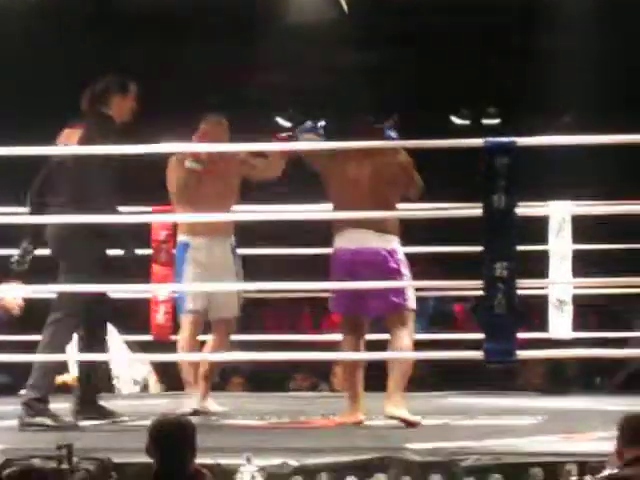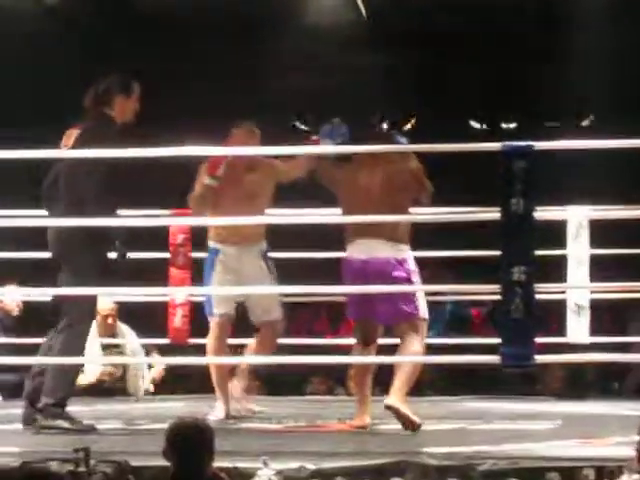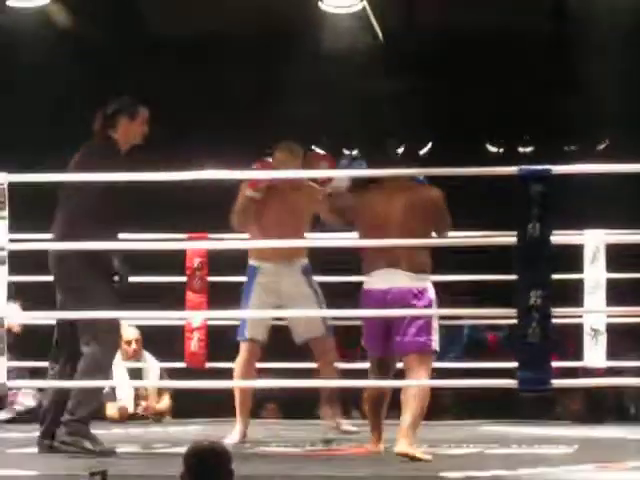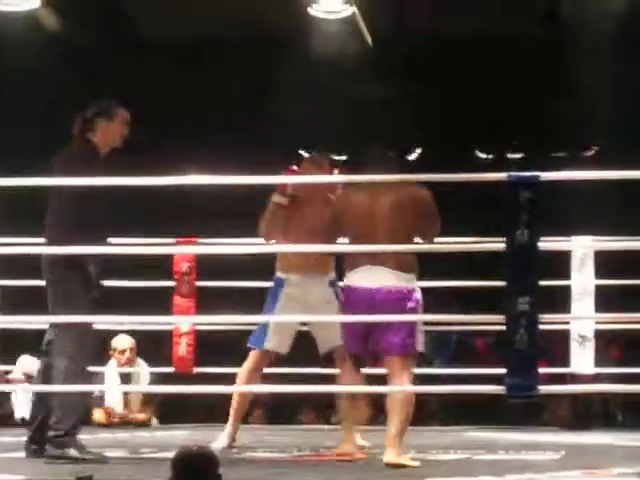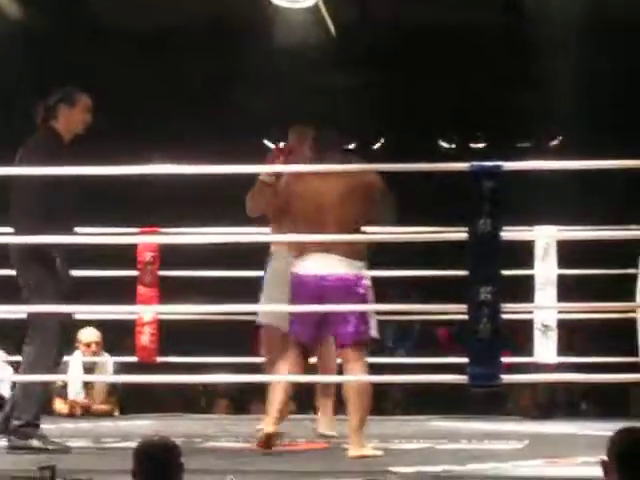
dt=0.2s
person 1, frame 1
left shoulder: (72, 132)
right shoulder: (104, 134)
left elbow: (42, 186)
right elbow: (99, 193)
right wrist: (120, 234)
left hip: (63, 229)
right hip: (81, 233)
left knee: (94, 314)
right knee: (67, 316)
left ankle: (87, 399)
right ankle: (34, 405)
person 1, frame 2
left shoulder: (82, 132)
right shoulder: (104, 134)
left elbow: (51, 186)
right elbow: (93, 192)
right wrist: (114, 235)
left hip: (65, 231)
right hip: (82, 235)
left knee: (69, 319)
right knee: (77, 320)
left ankle: (36, 403)
right ankle: (52, 408)
person 1, frame 3
left shoulder: (100, 156)
right shoulder: (100, 156)
right elbow: (81, 212)
left wrist: (106, 256)
right wrist: (110, 257)
left hip: (73, 258)
right hip: (80, 258)
left knee: (68, 347)
right knee: (103, 339)
left ankle: (51, 432)
right ankle: (75, 425)
person 1, frame 4
left shoulder: (89, 161)
right shoulder: (76, 159)
right elbow: (60, 217)
left wrist: (91, 262)
right wrist: (87, 260)
left hip: (72, 266)
right hip: (67, 265)
left knee: (60, 351)
right knee: (75, 349)
left ankle: (39, 438)
right ankle: (62, 438)
person 1, frame 5
left shoulder: (52, 149)
right shoulder: (41, 148)
left wrist: (59, 253)
right wrist: (53, 252)
left hip: (45, 256)
right hip: (37, 255)
left knee: (42, 339)
right knee: (42, 340)
person 2, frame 1
left shoulder: (333, 162)
right shoulder: (395, 160)
left elbow: (311, 155)
right elbow: (414, 190)
left wrist: (307, 136)
left hip: (345, 249)
right hip: (382, 248)
left knee: (353, 331)
right knee: (402, 325)
left ankle: (353, 408)
right ankle: (395, 399)
person 2, frame 2
left shoulder: (343, 172)
right shoulder: (406, 167)
left elbow: (322, 168)
right elbow: (426, 196)
left hip: (356, 257)
right hip: (392, 257)
left knee: (365, 337)
right knee: (413, 332)
left ankle: (362, 411)
right ankle: (397, 395)
person 2, frame 3
left shoulder: (361, 200)
right shoulder: (429, 196)
left elbow: (335, 206)
right elbow: (444, 229)
left hip: (375, 288)
right hip: (413, 287)
left knee: (380, 366)
right knee: (418, 367)
left ankle: (375, 439)
right ankle: (405, 438)
person 2, frame 4
left shoulder: (348, 197)
right shoulder: (416, 195)
right elbow: (430, 234)
left hip: (357, 284)
right hip: (397, 286)
right knee: (399, 370)
right ankle: (394, 448)
person 2, frame 5
left shoulder: (293, 183)
right shoulder: (366, 181)
left elbow: (280, 215)
right elbow: (384, 216)
left hip: (306, 272)
right hip: (346, 273)
left knee: (294, 350)
right knee: (354, 357)
left ankle: (271, 421)
right ankle: (356, 441)
person 3, frame 1
left shoulder: (235, 161)
right shoulder: (180, 160)
left elbow: (271, 170)
right elbow: (179, 197)
right wrist: (194, 160)
left hip: (224, 247)
right hip: (193, 248)
left knee: (224, 326)
right knee: (192, 319)
left ankle: (202, 390)
right ankle: (193, 390)
person 3, frame 2
left shoulder: (268, 169)
right shoulder: (211, 168)
left elbow: (304, 167)
right elbow: (196, 209)
right wrist: (212, 176)
left hip: (255, 254)
right hip: (222, 254)
left knee: (273, 326)
right knee: (219, 324)
left ankle: (239, 381)
right ankle: (222, 401)
person 3, frame 3
left shoulder: (309, 191)
right shoulder: (252, 185)
left elbow: (338, 218)
right elbow: (239, 224)
right wrist: (254, 188)
left hip: (296, 272)
right hip: (262, 272)
left knee: (324, 343)
right knee: (249, 347)
left ankle: (331, 409)
right ankle: (241, 424)
person 3, frame 4
left shoulder: (333, 203)
right shoulder: (283, 199)
right elbow: (267, 233)
right wrist: (282, 194)
left hip: (321, 285)
right hip: (289, 285)
left knee: (345, 355)
right knee: (258, 356)
left ankle: (350, 429)
right ankle: (231, 428)
person 3, frame 5
right shoulder: (278, 177)
right elbow: (253, 209)
right wrist: (270, 172)
right hip: (281, 259)
left knee: (323, 337)
right knee: (270, 333)
left ankle: (325, 414)
